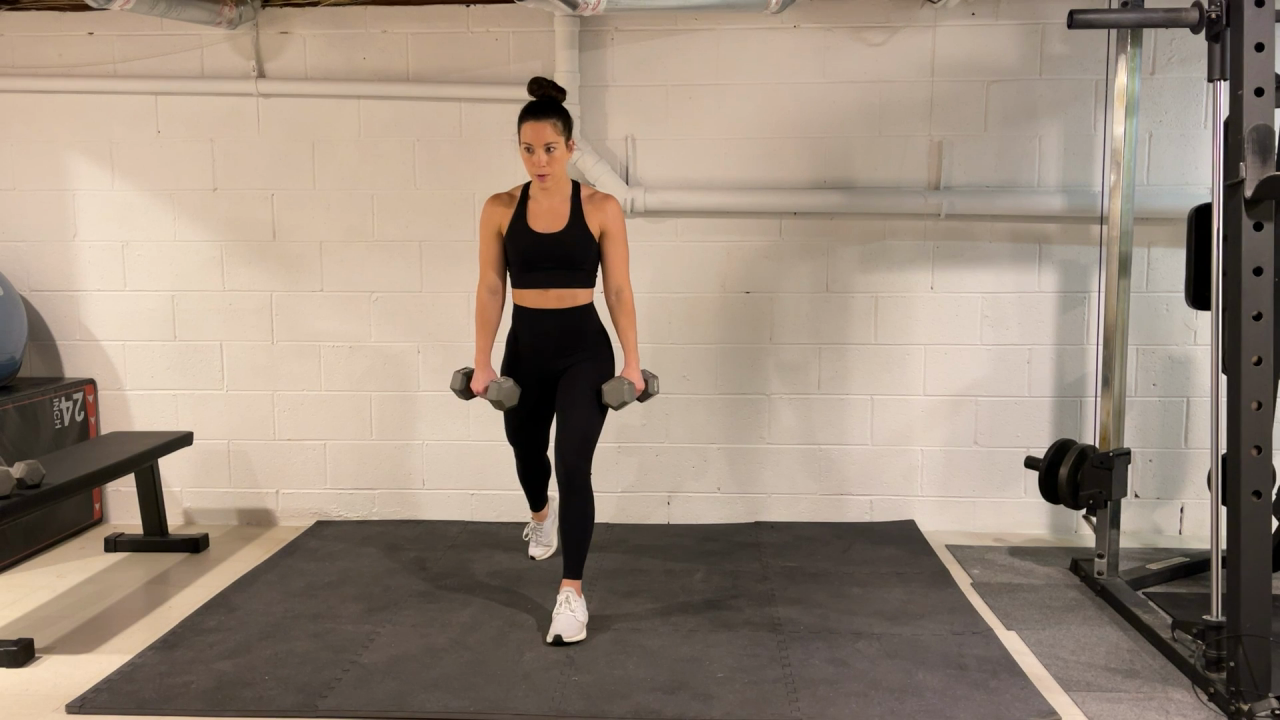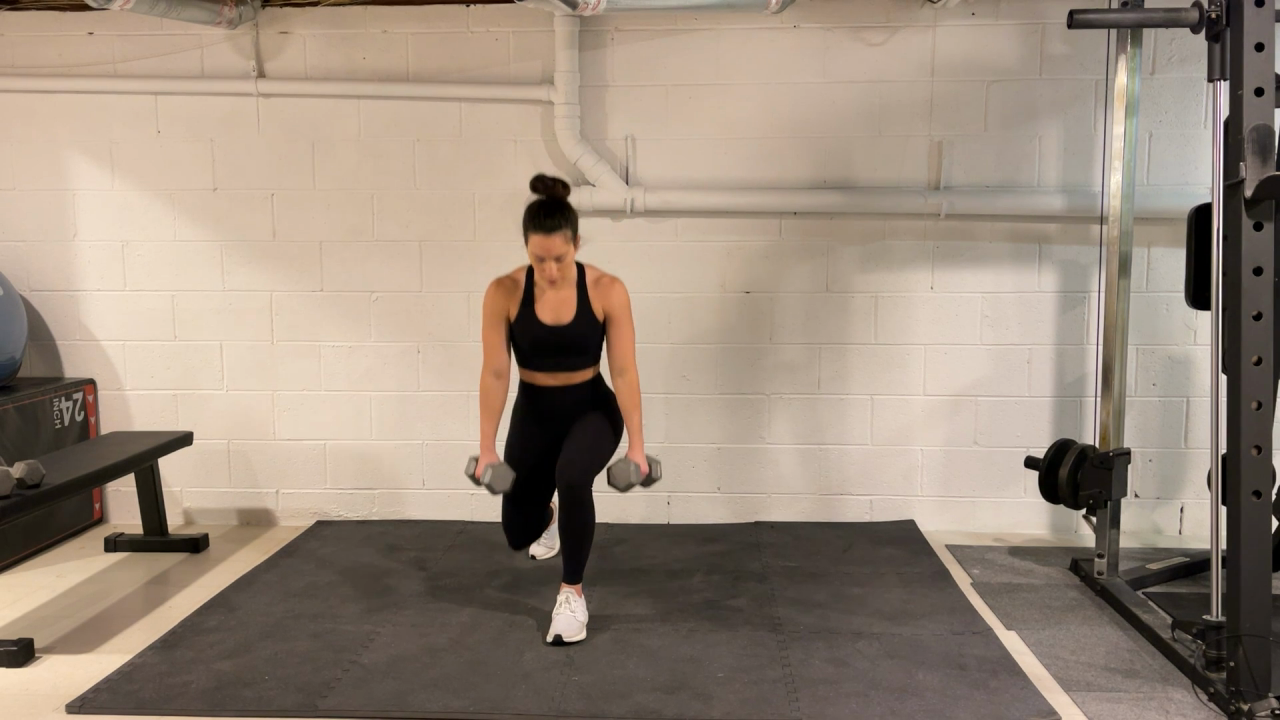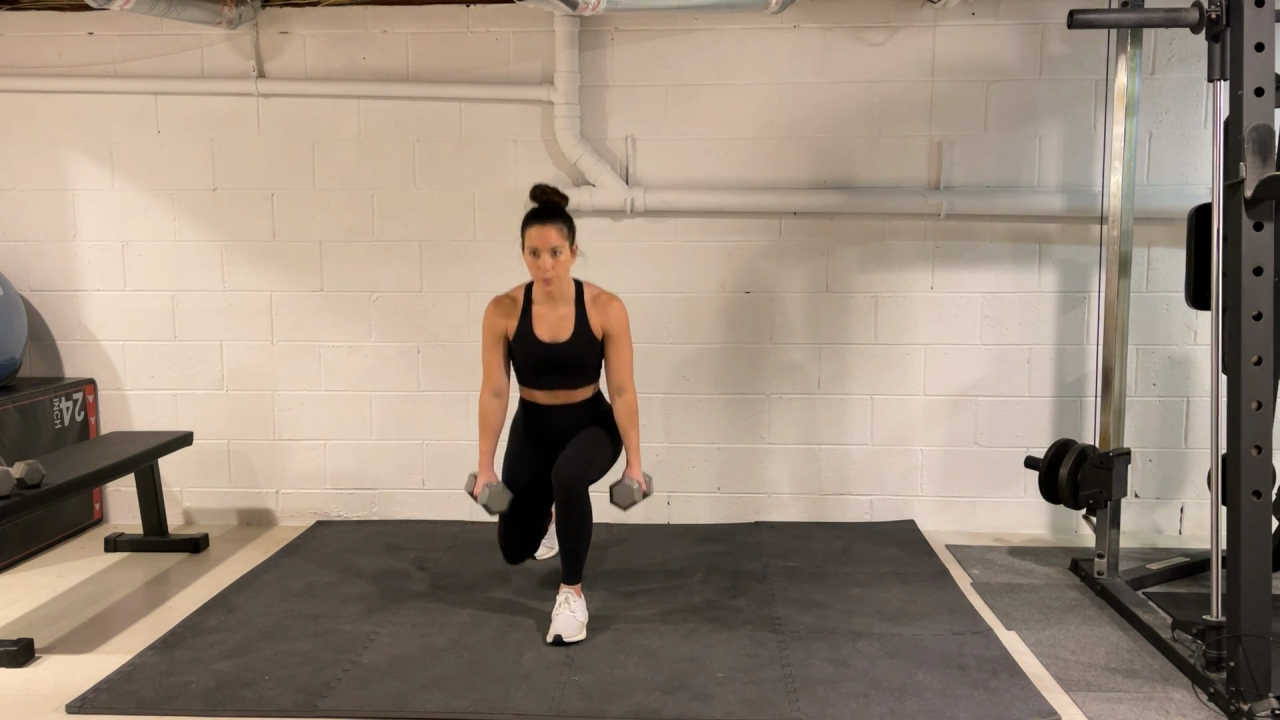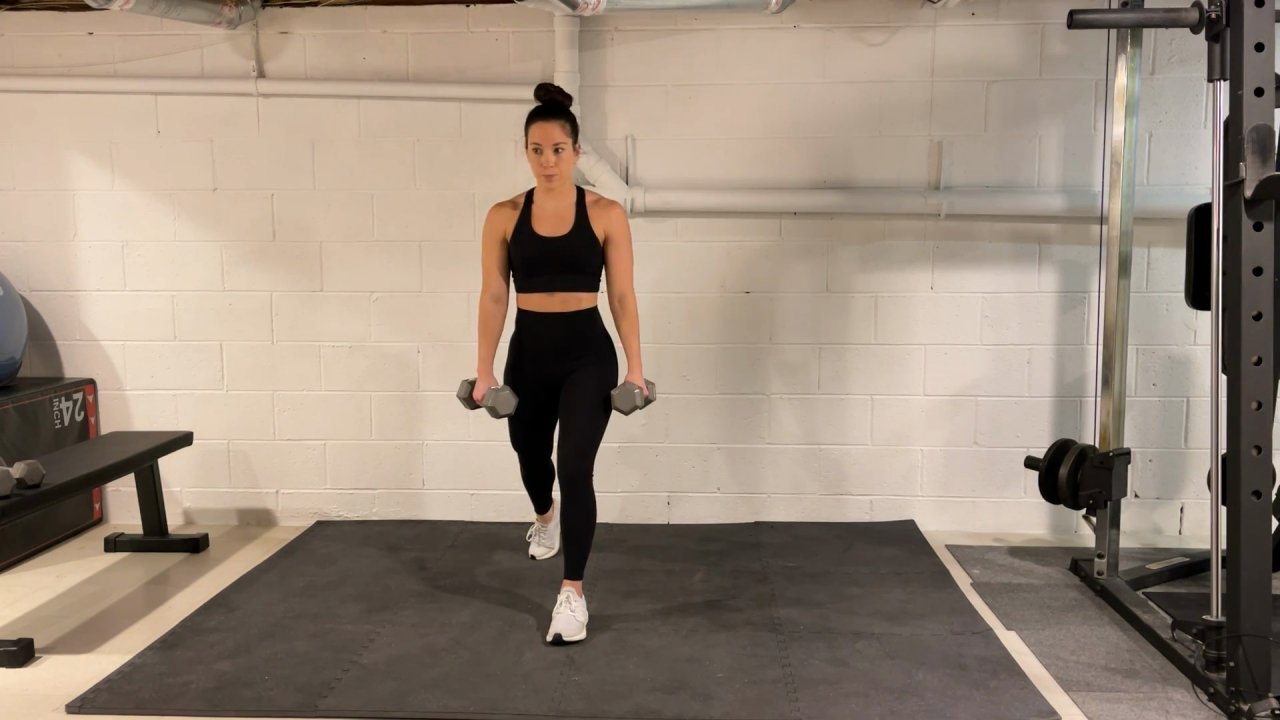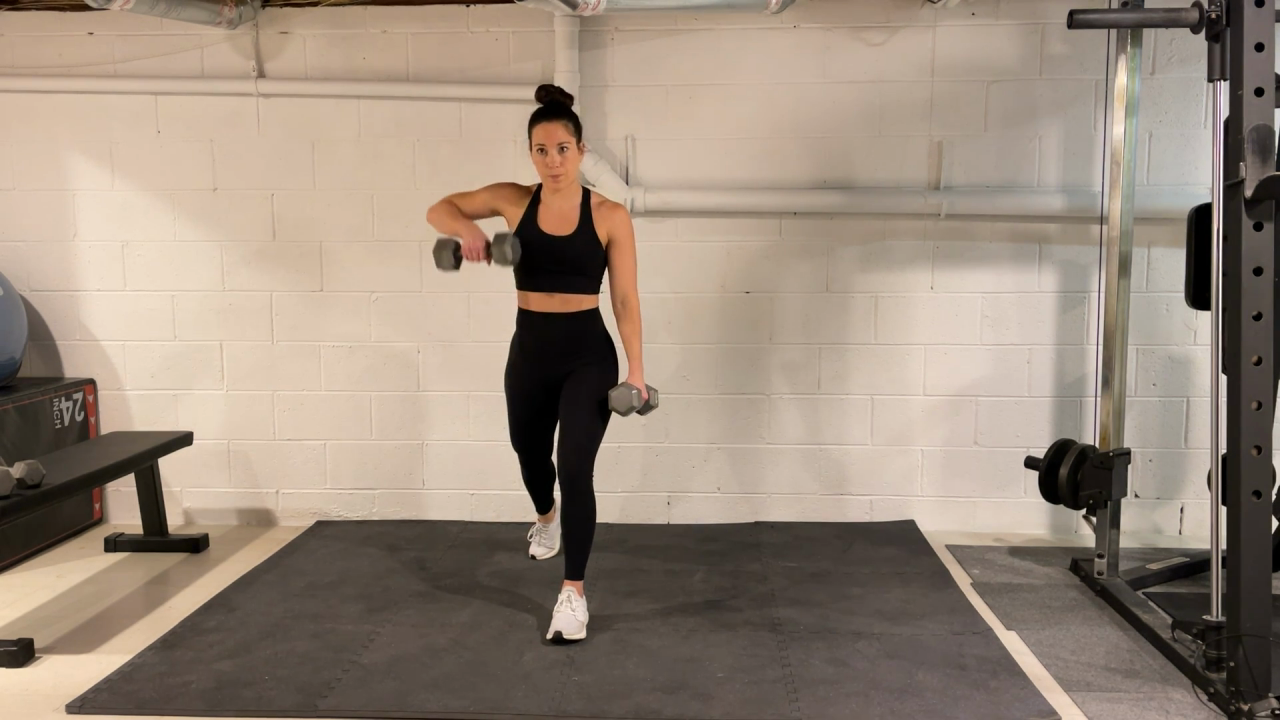
dt=0.7s
person 1, frame 1
left shoulder: (601, 208)
right shoulder: (500, 208)
left elbow: (618, 289)
right elbow: (491, 288)
left wrist: (631, 360)
right wrist: (482, 361)
left hip: (584, 350)
right hip: (524, 350)
left knee: (574, 467)
right knee: (526, 450)
left ankle: (572, 593)
right ankle: (541, 514)
person 1, frame 2
left shoulder: (608, 291)
right shoulder: (504, 293)
left elbow: (624, 372)
right elbow: (495, 374)
left wrist: (636, 443)
right wrist: (487, 446)
left hip: (591, 409)
right hip: (533, 412)
left knee: (573, 476)
right knee: (517, 532)
left ankle: (572, 593)
right ankle: (548, 517)
person 1, frame 3
left shoulder: (606, 308)
right shoulder: (502, 311)
left elbow: (622, 391)
right elbow: (494, 393)
left wrist: (633, 460)
right wrist: (485, 465)
left hip: (590, 425)
right hip: (531, 429)
left knee: (569, 478)
right knee: (514, 549)
left ankle: (572, 594)
right ankle: (548, 517)
person 1, frame 4
left shoulder: (606, 214)
right shoulder: (504, 216)
left elbow: (622, 295)
right elbow: (493, 298)
left wrist: (635, 365)
right wrist: (484, 369)
left hip: (588, 353)
right hip: (527, 353)
left knee: (576, 468)
right knee: (530, 454)
left ankle: (573, 593)
right ankle: (545, 516)
person 1, frame 5
left shoulder: (610, 215)
right shoulder: (513, 200)
left elbow: (625, 297)
right elbow: (439, 210)
left wrist: (636, 369)
right wrist: (464, 228)
left hip: (588, 354)
right hip: (529, 352)
left knee: (576, 469)
right knee: (530, 453)
left ankle: (573, 592)
right ankle: (546, 516)
